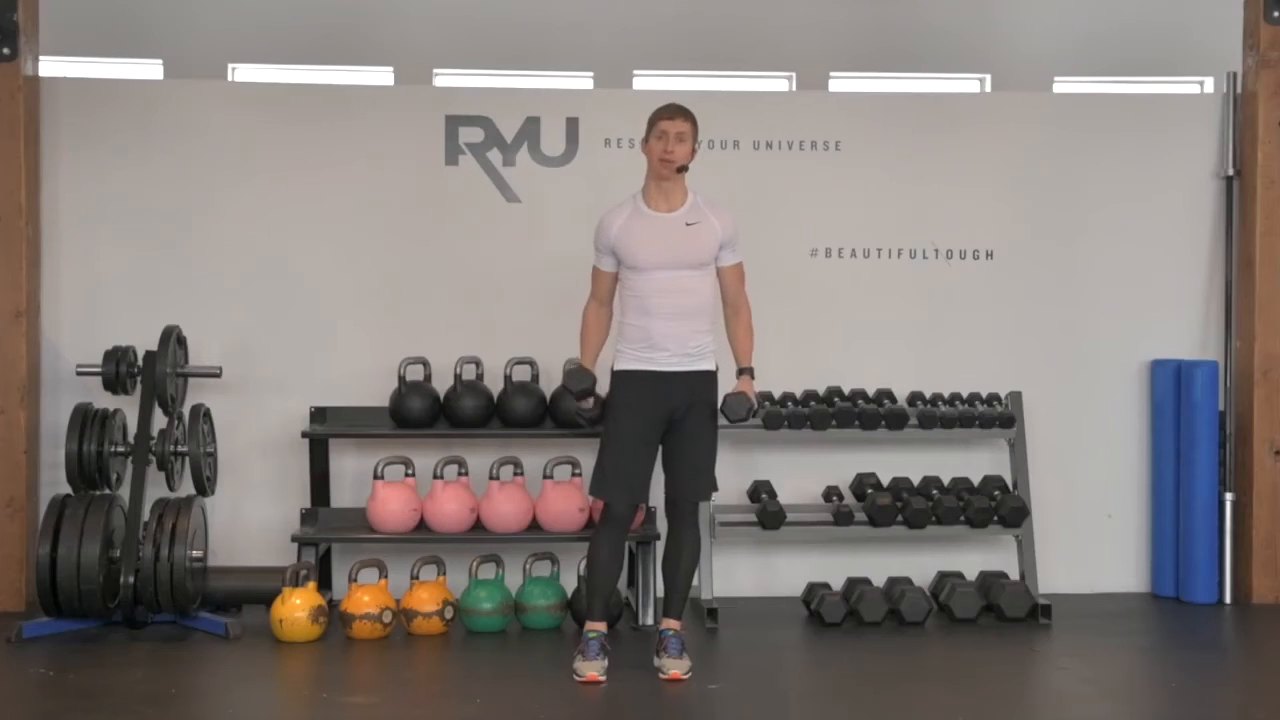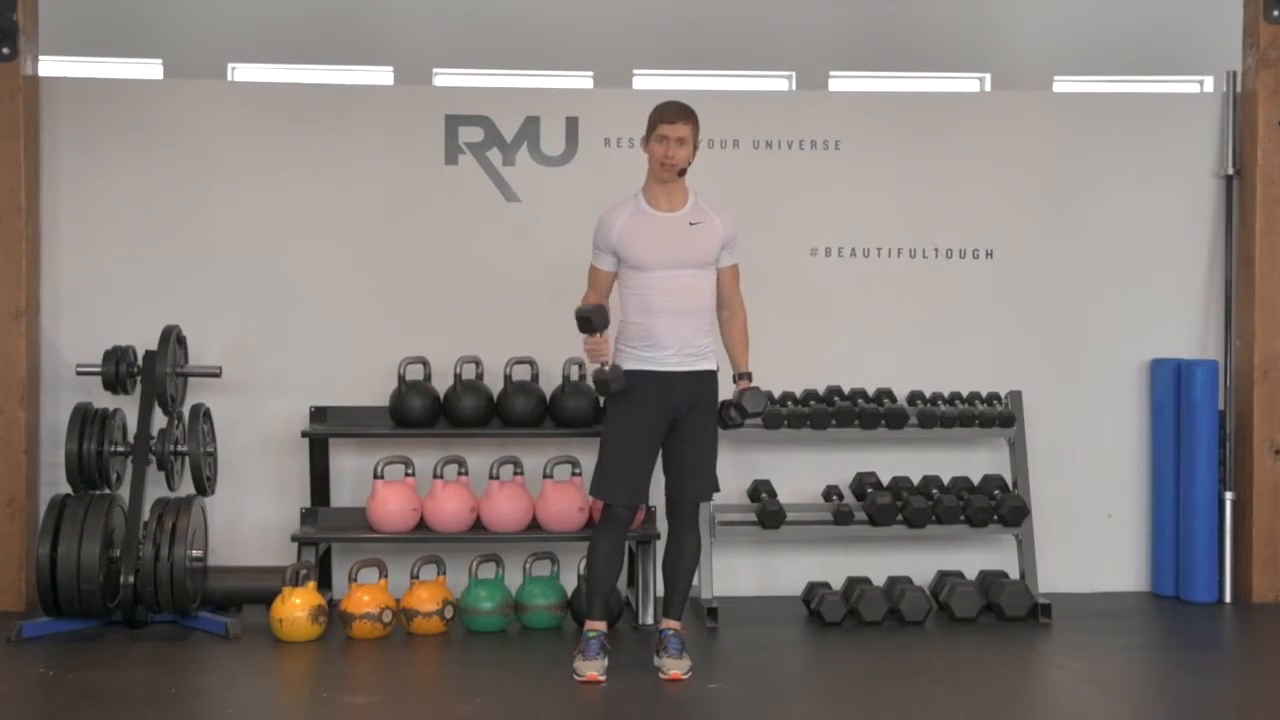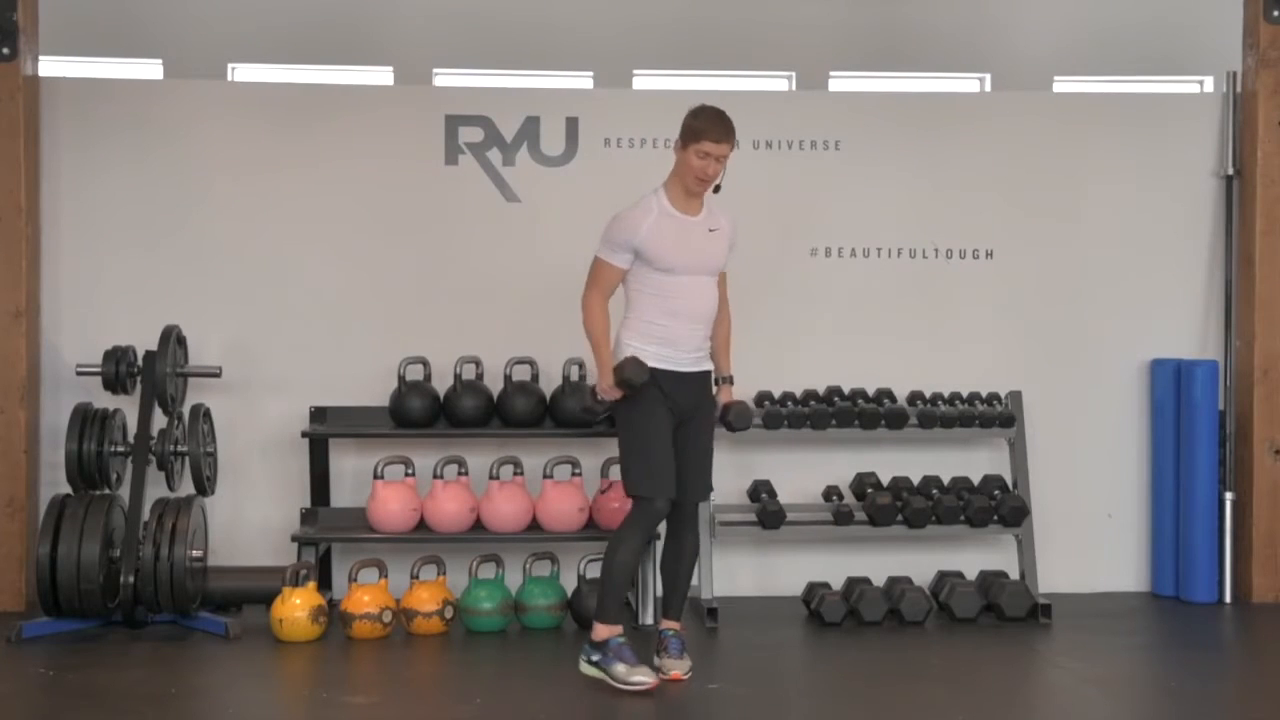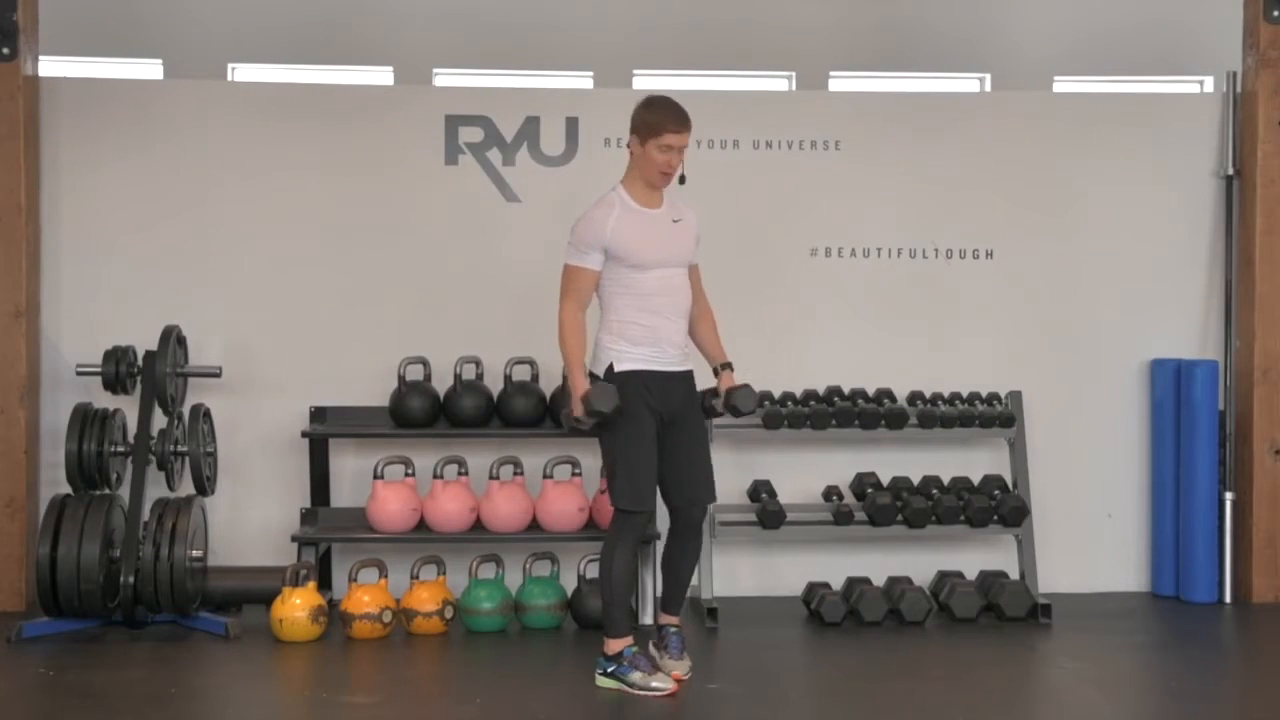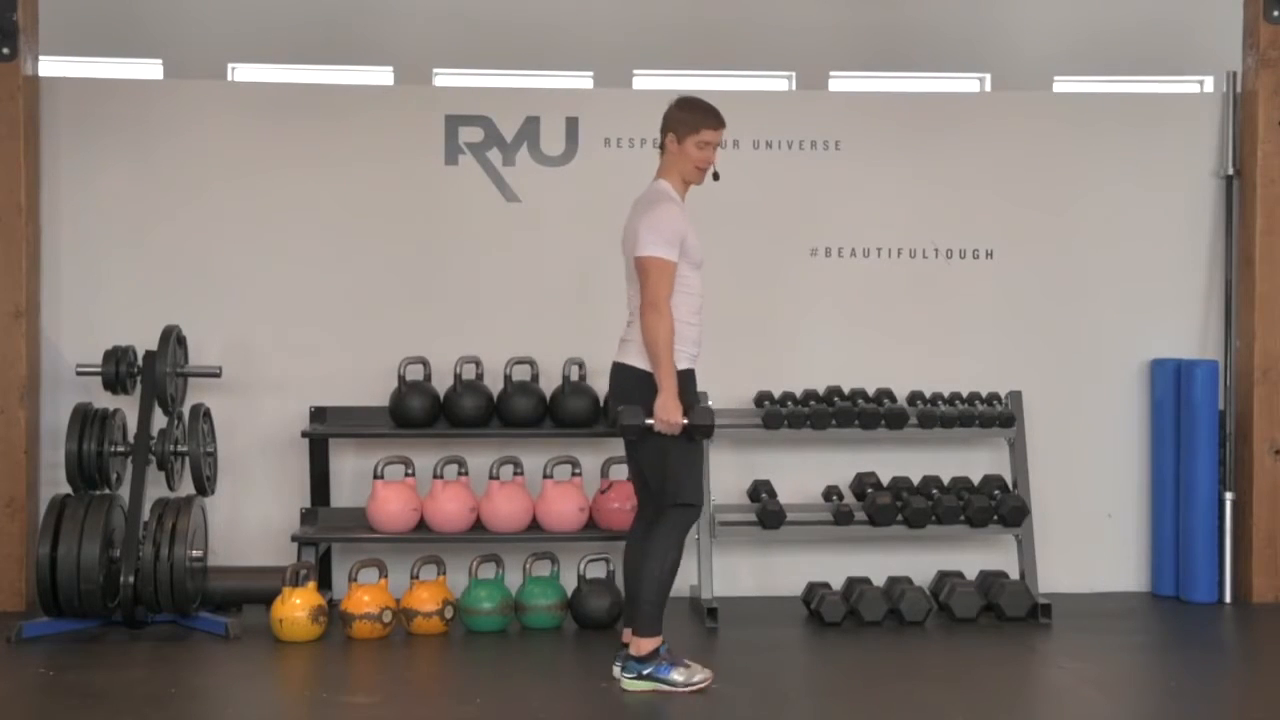
dt=1s
person 1, frame 1
left shoulder: (716, 222)
right shoulder: (615, 223)
left elbow: (736, 303)
right elbow: (599, 303)
left wrist: (745, 372)
right wrist: (584, 370)
left hip: (696, 381)
right hip: (634, 379)
left knee: (684, 509)
right knee: (616, 507)
left ankle: (670, 630)
right ankle: (594, 632)
person 1, frame 2
left shoulder: (717, 224)
right shoulder: (616, 222)
left elbow: (730, 305)
right elbow: (595, 296)
left wrist: (744, 376)
right wrist: (594, 336)
left hip: (698, 382)
right hip: (636, 381)
left knee: (685, 510)
right knee: (617, 508)
left ankle: (671, 630)
right ankle: (595, 632)
person 1, frame 3
left shoulder: (722, 226)
right shoulder: (636, 220)
right elbow: (595, 296)
left wrist: (724, 376)
right wrist: (606, 365)
left hip: (695, 381)
right hip: (646, 379)
left knee: (686, 510)
right knee: (652, 504)
left ankle: (669, 631)
right ankle: (604, 639)
person 1, frame 4
left shoulder: (684, 217)
right shoulder: (602, 218)
right elbow: (572, 306)
left wrist: (721, 366)
right wrist: (578, 381)
left hip: (679, 381)
right hip: (626, 381)
left knee: (693, 508)
right knee: (633, 515)
left ankle: (669, 625)
right ankle: (616, 654)
person 1, frame 5
left shoulder: (660, 206)
right shoulder: (663, 211)
right elbow: (655, 307)
right wrist: (669, 393)
left hip: (647, 377)
right hip: (654, 380)
left knee: (653, 510)
right knee: (679, 509)
left ankle: (637, 642)
right ankle: (643, 656)
